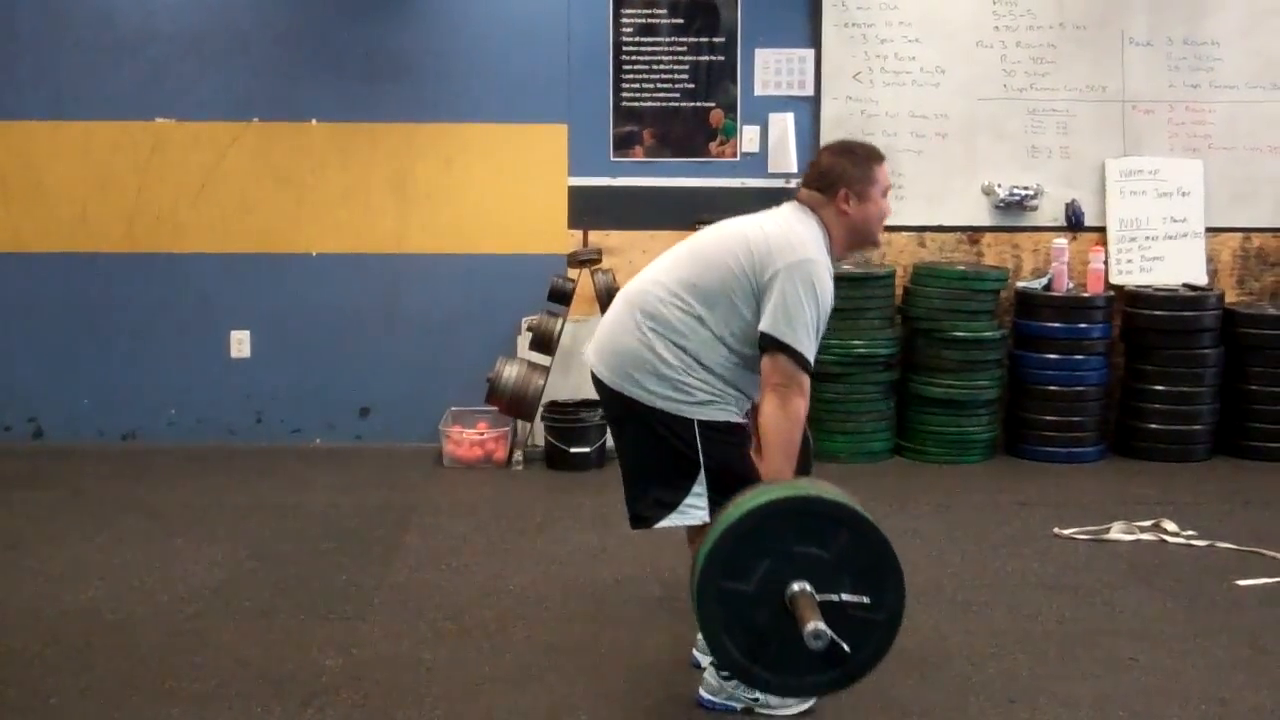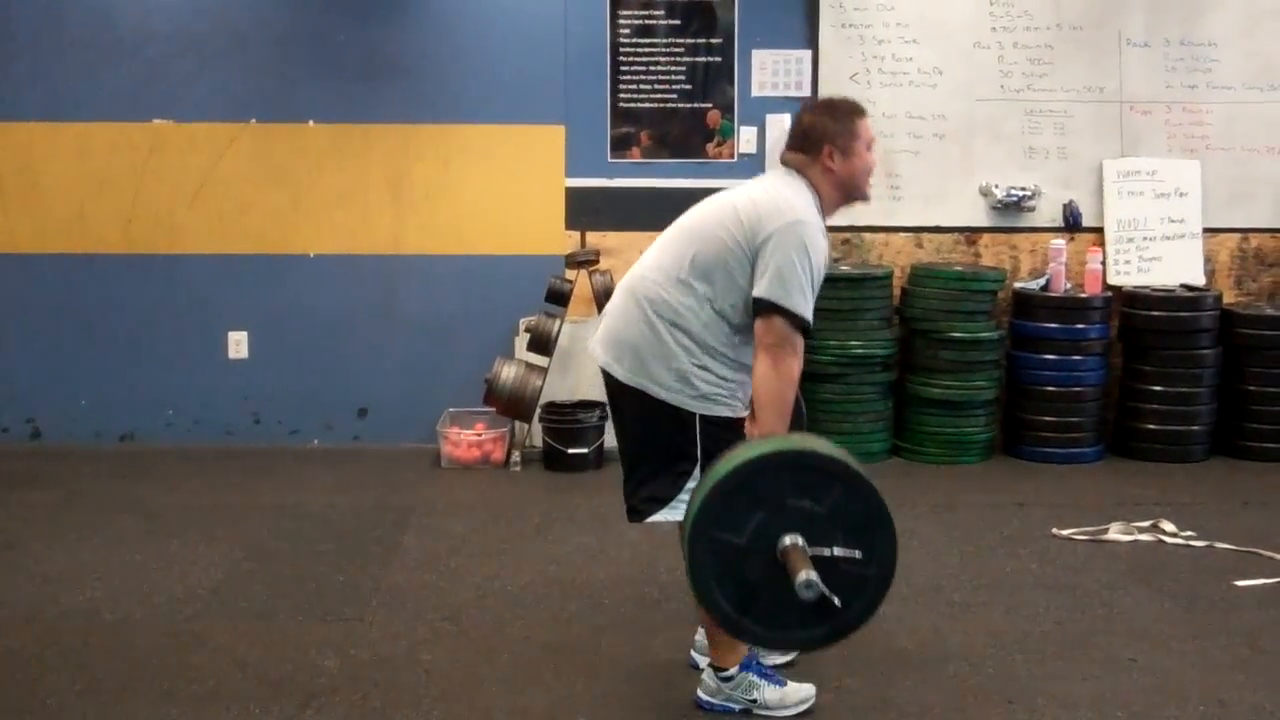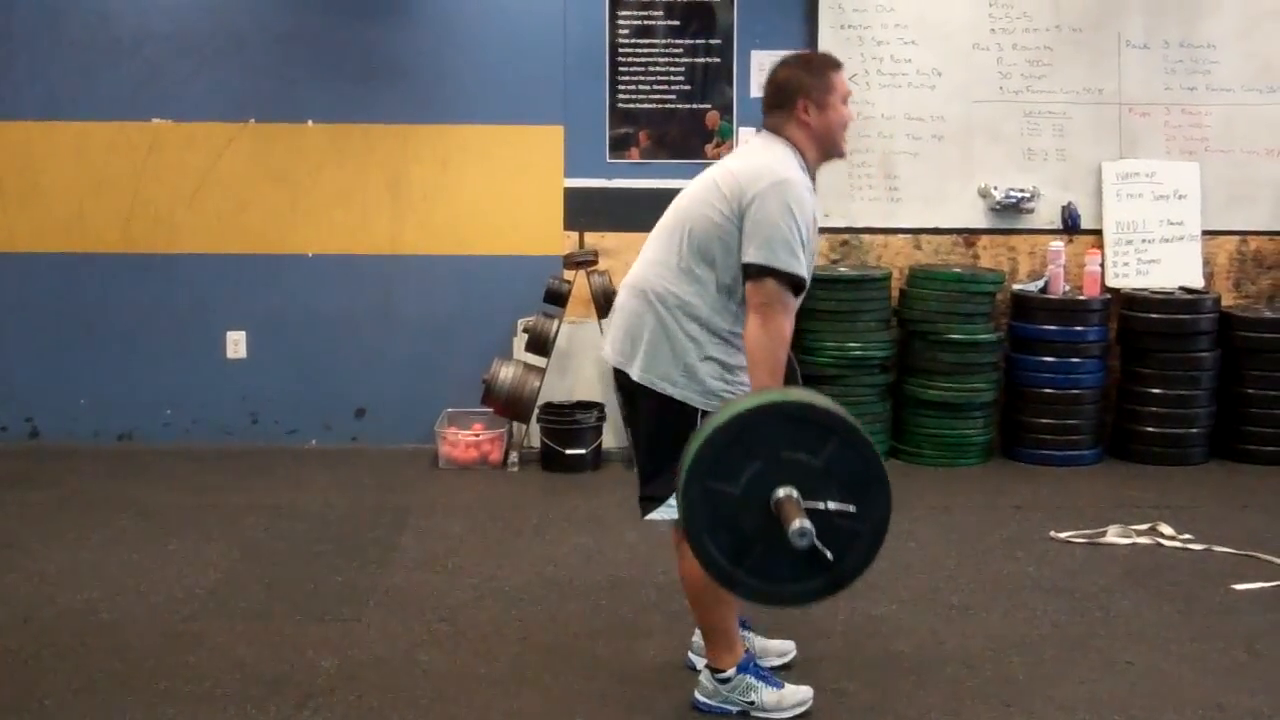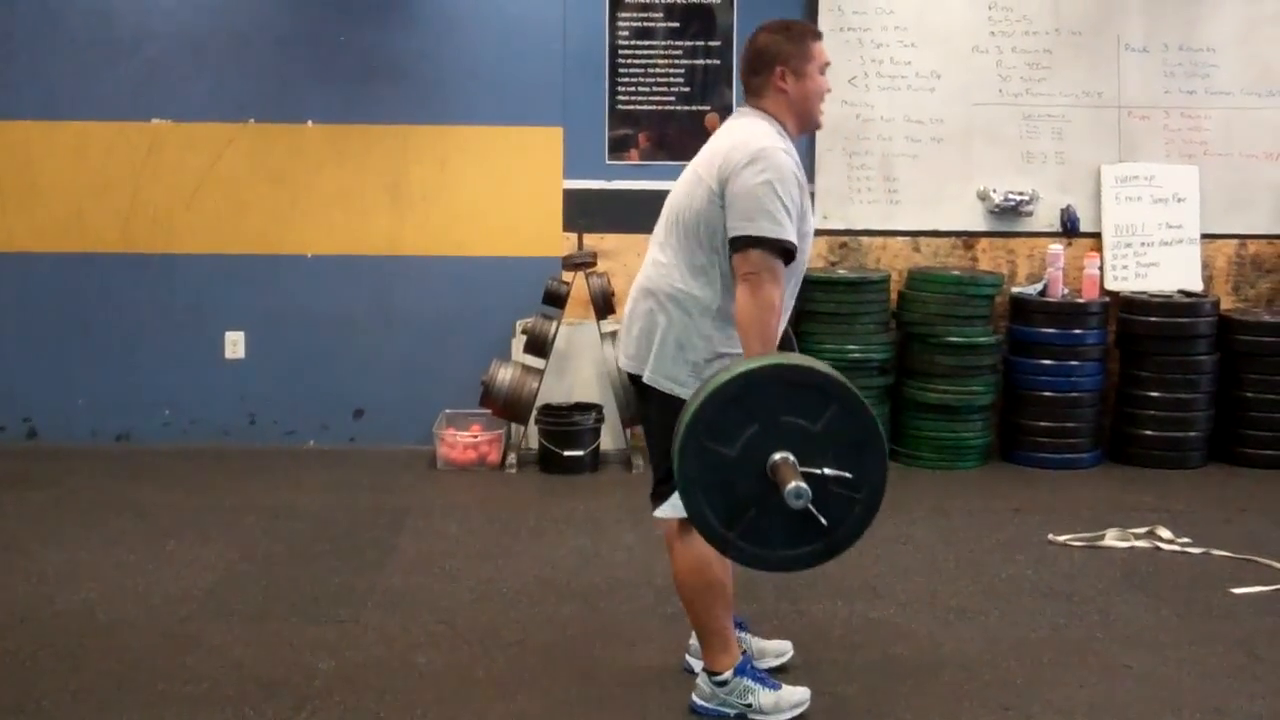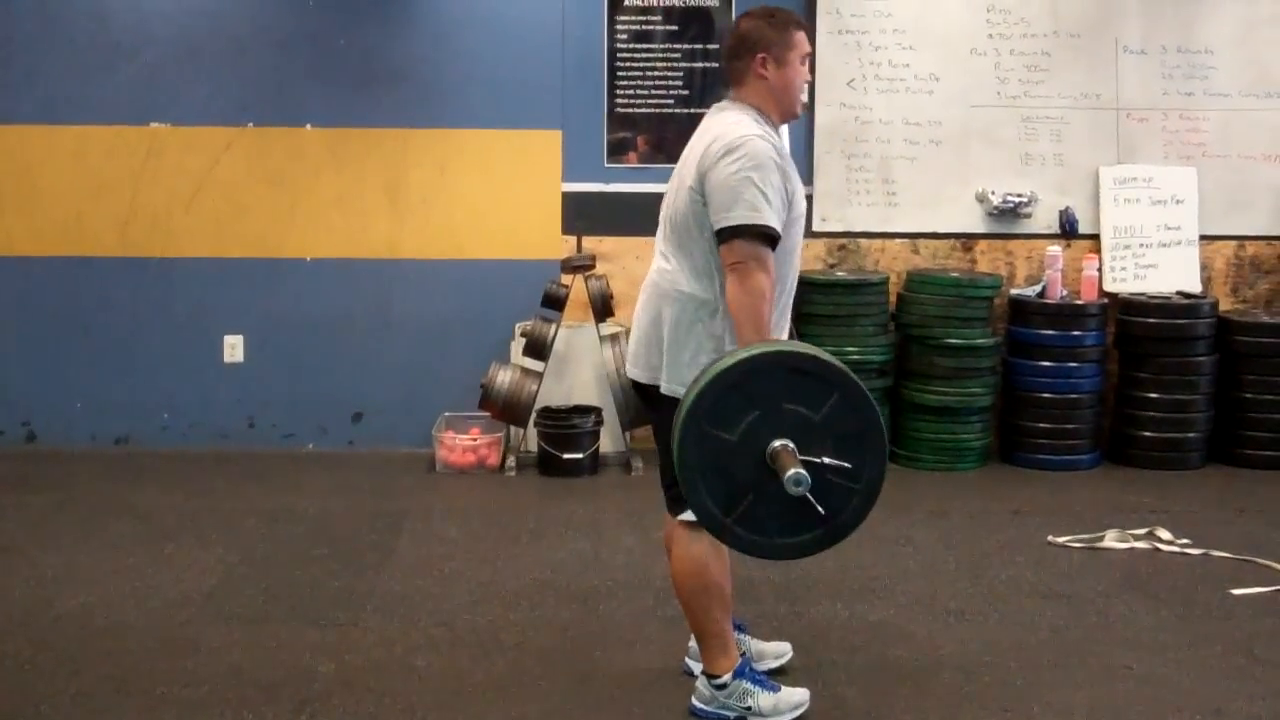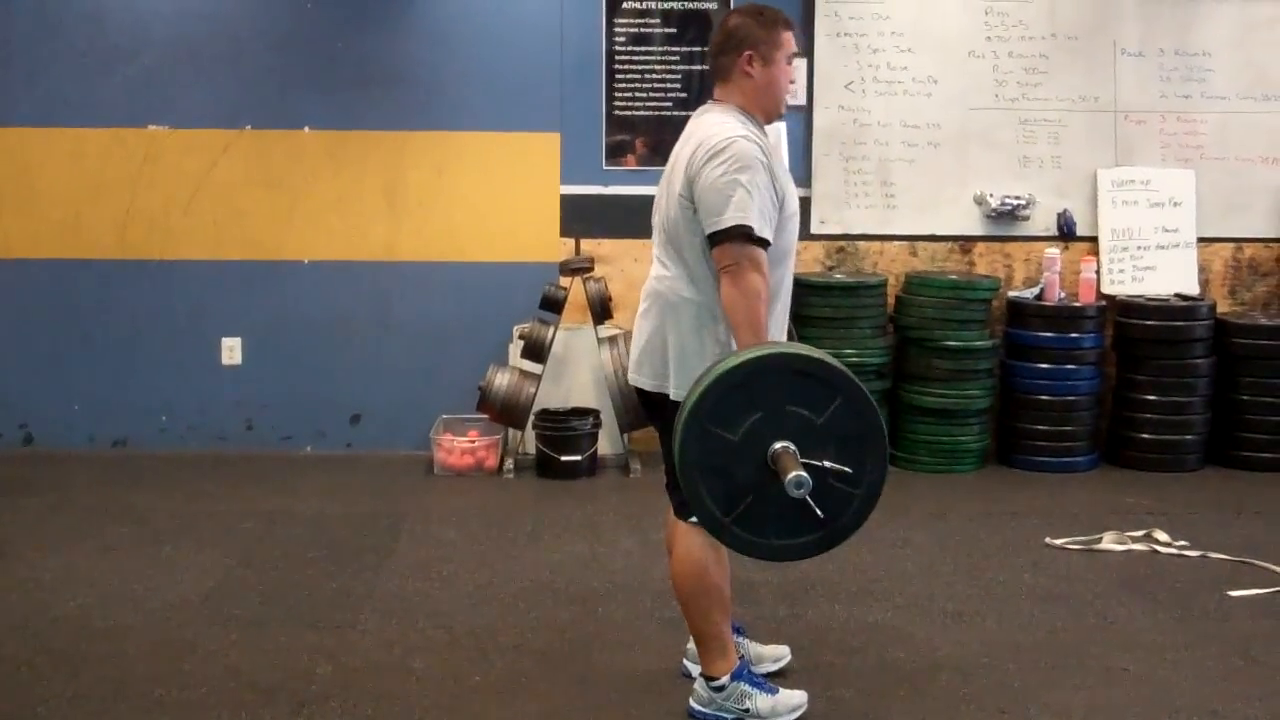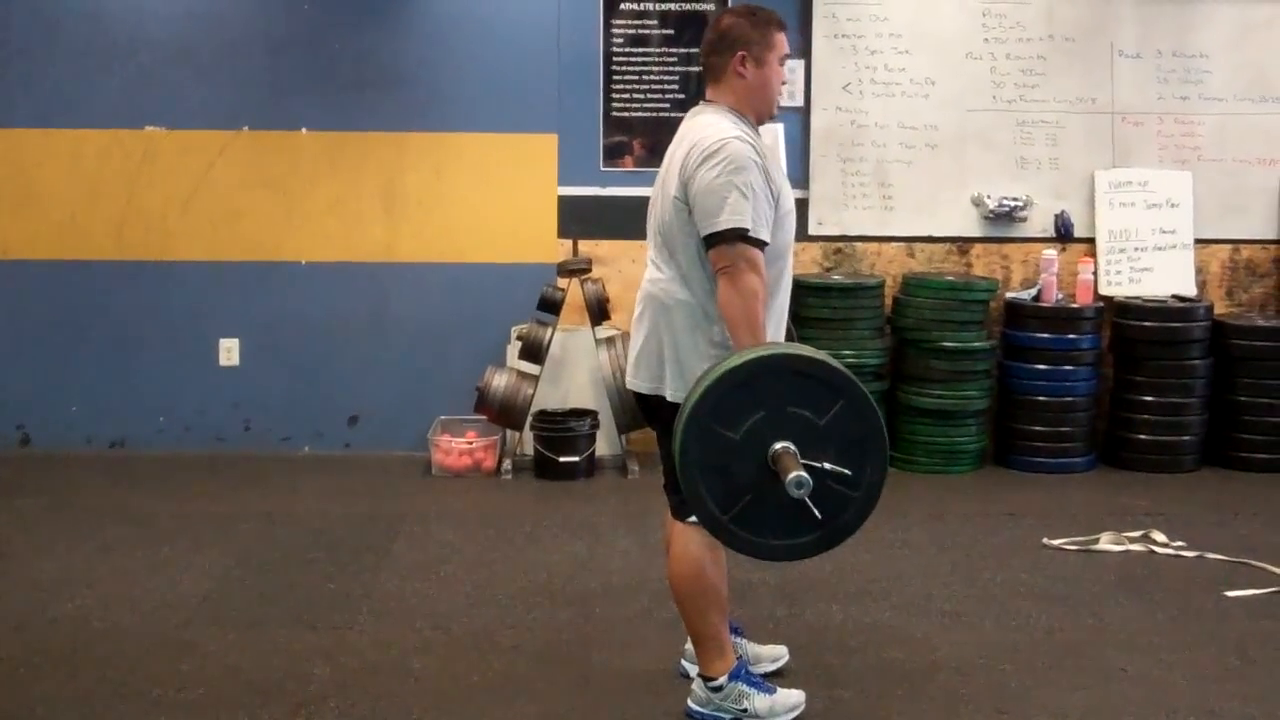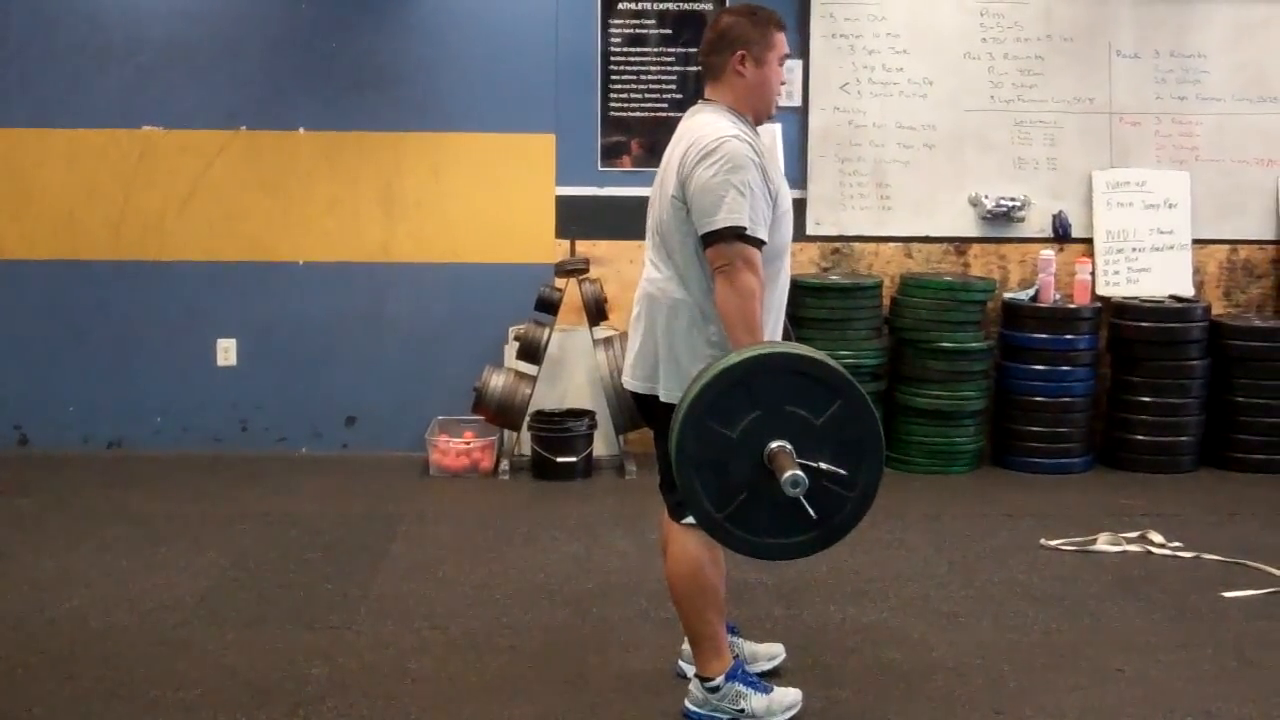
dt=0.1s
person 1, frame 1
left shoulder: (789, 232)
right shoulder: (804, 261)
left elbow: (774, 377)
right elbow: (785, 390)
left hip: (647, 357)
right hip: (659, 370)
left knee: (724, 511)
person 1, frame 2
left shoulder: (779, 198)
right shoulder: (796, 224)
left elbow: (765, 345)
right elbow: (778, 352)
left wrist: (750, 416)
left hip: (655, 345)
right hip: (664, 359)
left ankle: (722, 632)
person 1, frame 3
left shoulder: (763, 163)
right shoulder: (784, 184)
right elbow: (768, 310)
left hip: (671, 341)
right hip: (677, 354)
left ankle: (721, 634)
person 1, frame 4
left shoulder: (749, 140)
right shoulder: (767, 157)
right elbow: (758, 281)
left hip: (680, 341)
right hip: (691, 353)
left ankle: (718, 635)
person 1, frame 5
left shoulder: (727, 131)
right shoulder: (747, 144)
right elbow: (746, 267)
left hip: (689, 347)
right hip: (697, 356)
right knee: (700, 513)
left ankle: (717, 637)
person 1, frame 6
left shoulder: (715, 131)
right shoulder: (734, 145)
right elbow: (739, 270)
left hip: (689, 353)
right hip: (702, 361)
right knee: (703, 514)
left ankle: (716, 639)
person 1, frame 7
left shoulder: (707, 133)
right shoulder: (728, 146)
right elbow: (736, 272)
left hip: (688, 354)
right hip: (700, 364)
left knee: (704, 510)
right knee: (700, 515)
left ankle: (714, 640)
person 1, frame 8
left shoulder: (707, 133)
right shoulder: (727, 145)
right elbow: (733, 271)
left hip: (688, 356)
right hip: (697, 364)
left knee: (701, 511)
right knee: (698, 516)
left ankle: (712, 639)
